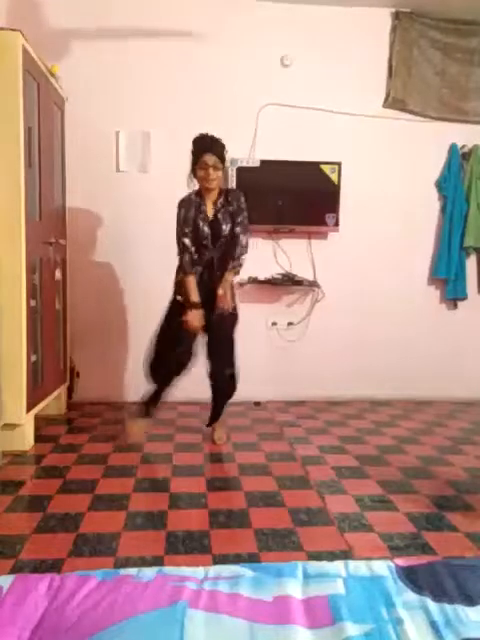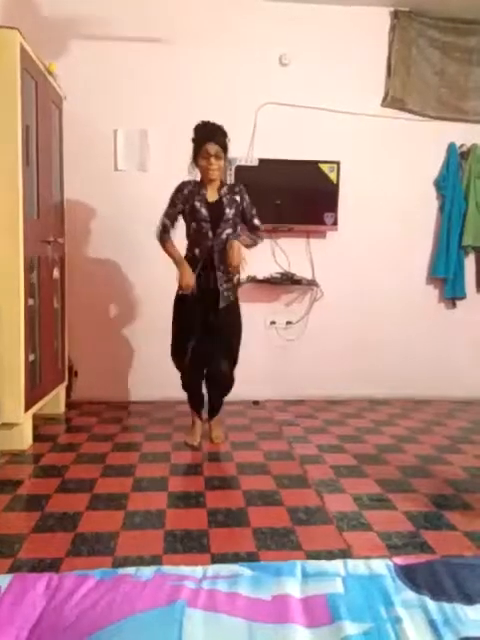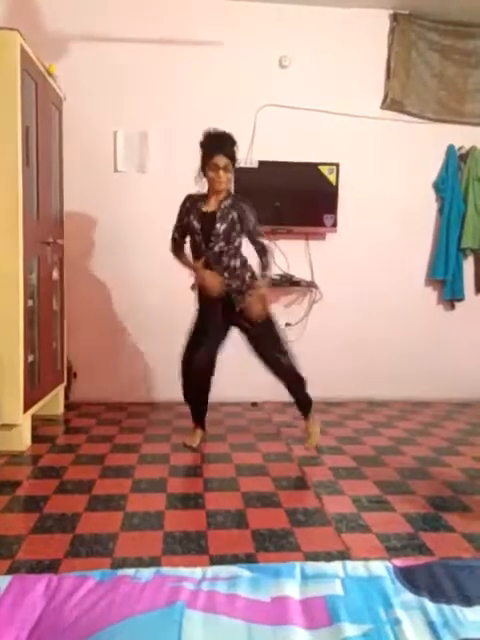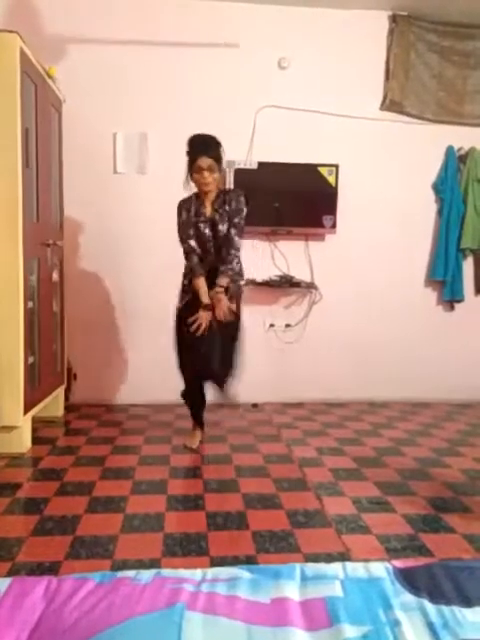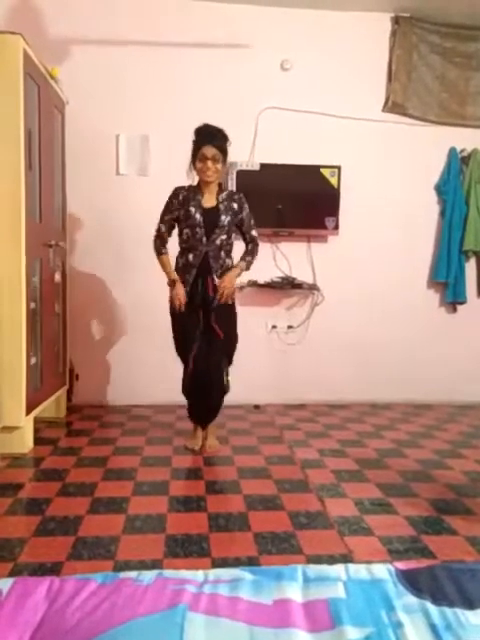
dt=0.4s
person 1, frame 1
left shoulder: (235, 200)
right shoulder: (186, 206)
left elbow: (241, 243)
right elbow: (186, 255)
left wrist: (227, 281)
right wrist: (193, 304)
left hip: (220, 287)
right hip: (189, 289)
left knee: (222, 365)
right knee: (172, 356)
left ankle: (215, 420)
right ankle: (147, 409)
person 1, frame 2
left shoulder: (237, 194)
right shoulder: (185, 191)
left elbow: (256, 230)
right elbow: (163, 232)
left wrist: (242, 243)
right wrist: (180, 264)
left hip: (223, 284)
right hip: (193, 278)
left knee: (223, 357)
right knee: (188, 353)
left ankle: (214, 416)
right ankle: (197, 415)
person 1, frame 3
left shoulder: (239, 208)
right shoulder: (190, 204)
left elbow: (262, 249)
right elbow: (176, 247)
left wrist: (259, 290)
right wrist: (199, 270)
left hip: (243, 291)
right hip: (213, 296)
left knee: (274, 354)
right knee: (196, 361)
left ankle: (309, 416)
right ankle: (198, 425)
person 1, frame 4
left shoulder: (234, 200)
right shoulder: (187, 207)
left elbow: (233, 248)
right elbow: (193, 258)
left wrist: (222, 292)
right wrist: (203, 303)
left hip: (226, 290)
right hip: (194, 291)
left knee: (213, 357)
right knee: (191, 362)
left ankle: (223, 386)
right ankle: (197, 424)
person 1, frame 5
left shoulder: (236, 201)
right shoulder: (181, 197)
left elbow: (253, 244)
right elbow: (160, 240)
left wrist: (234, 273)
right wrist: (173, 280)
left hip: (219, 286)
right hip: (186, 287)
left knee: (216, 361)
right knee: (192, 361)
left ankle: (209, 426)
right ankle: (197, 425)
